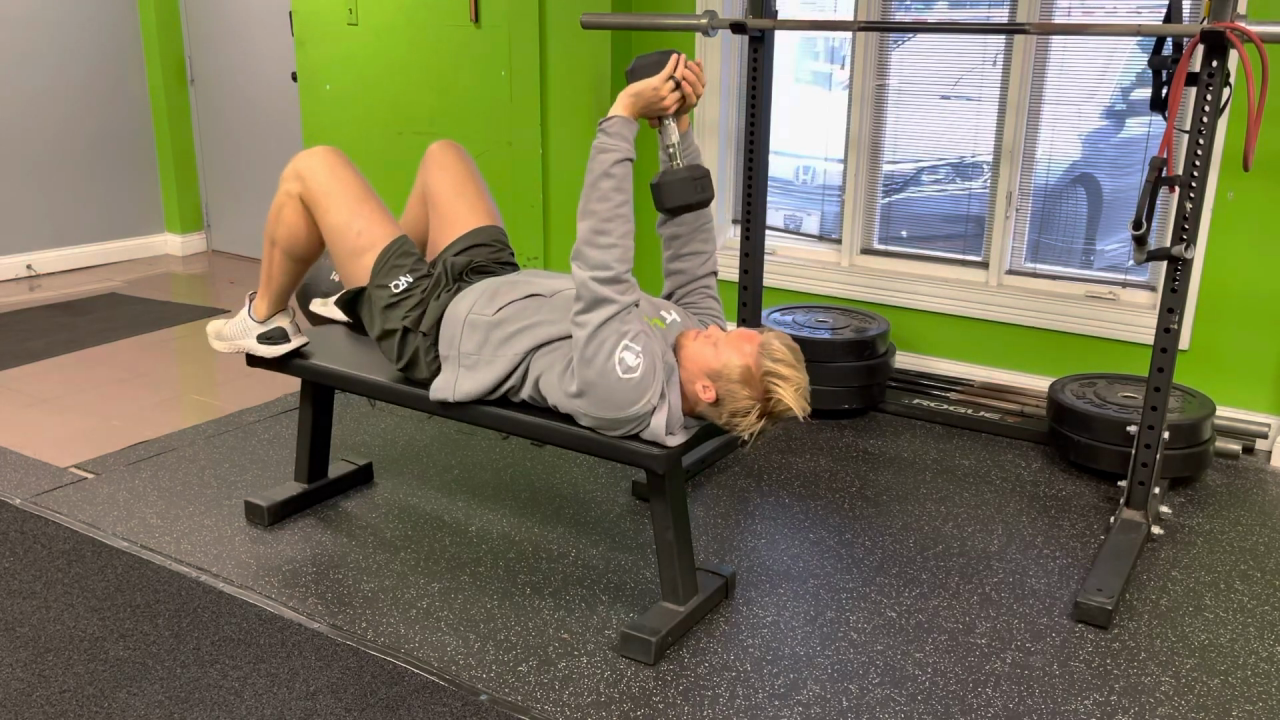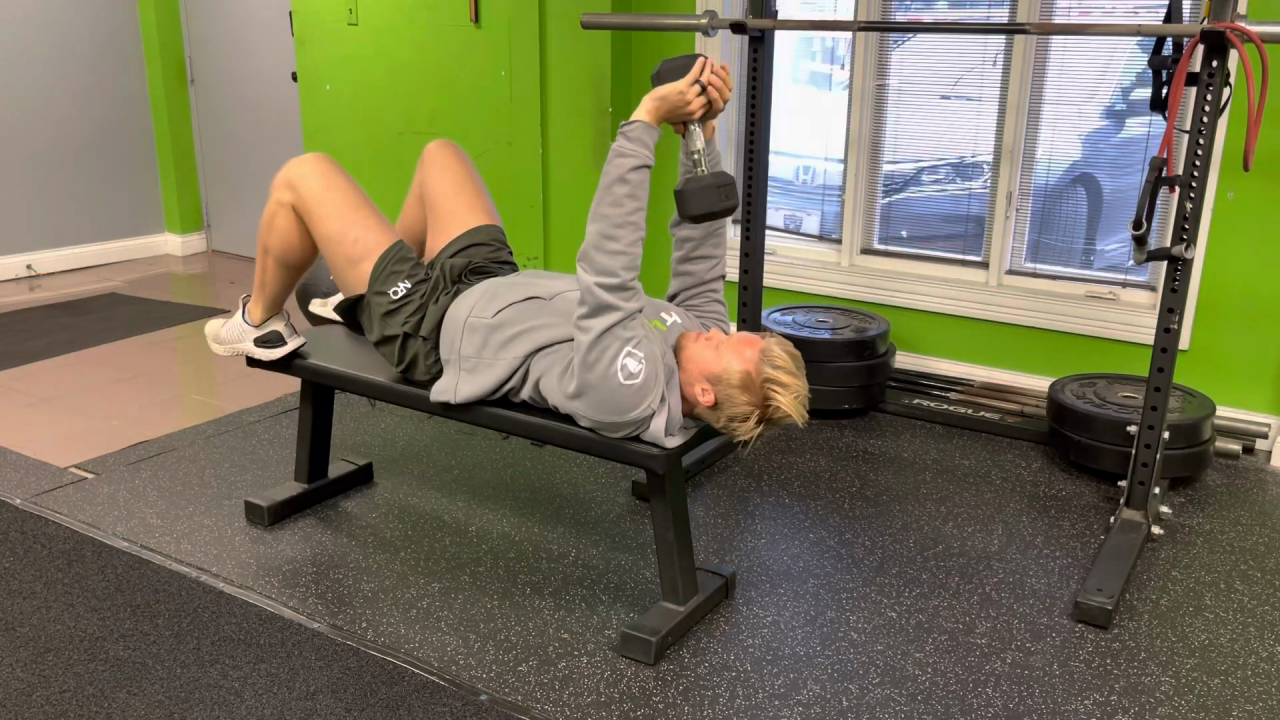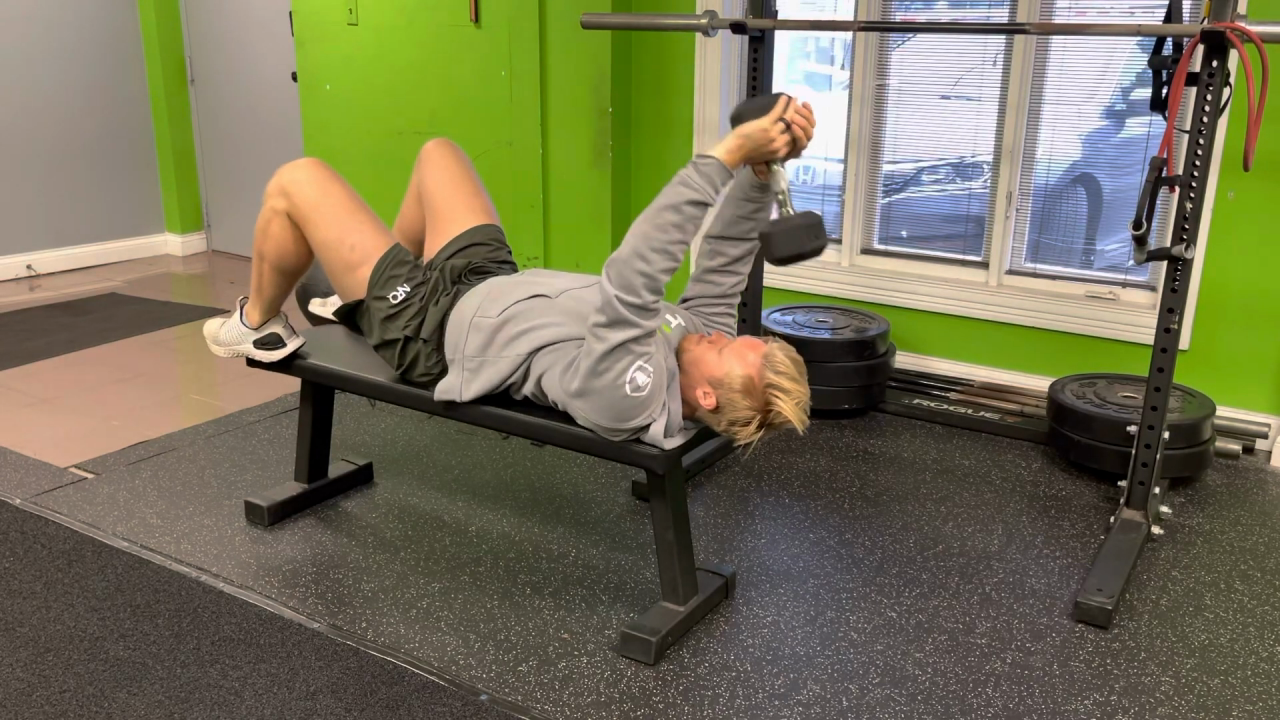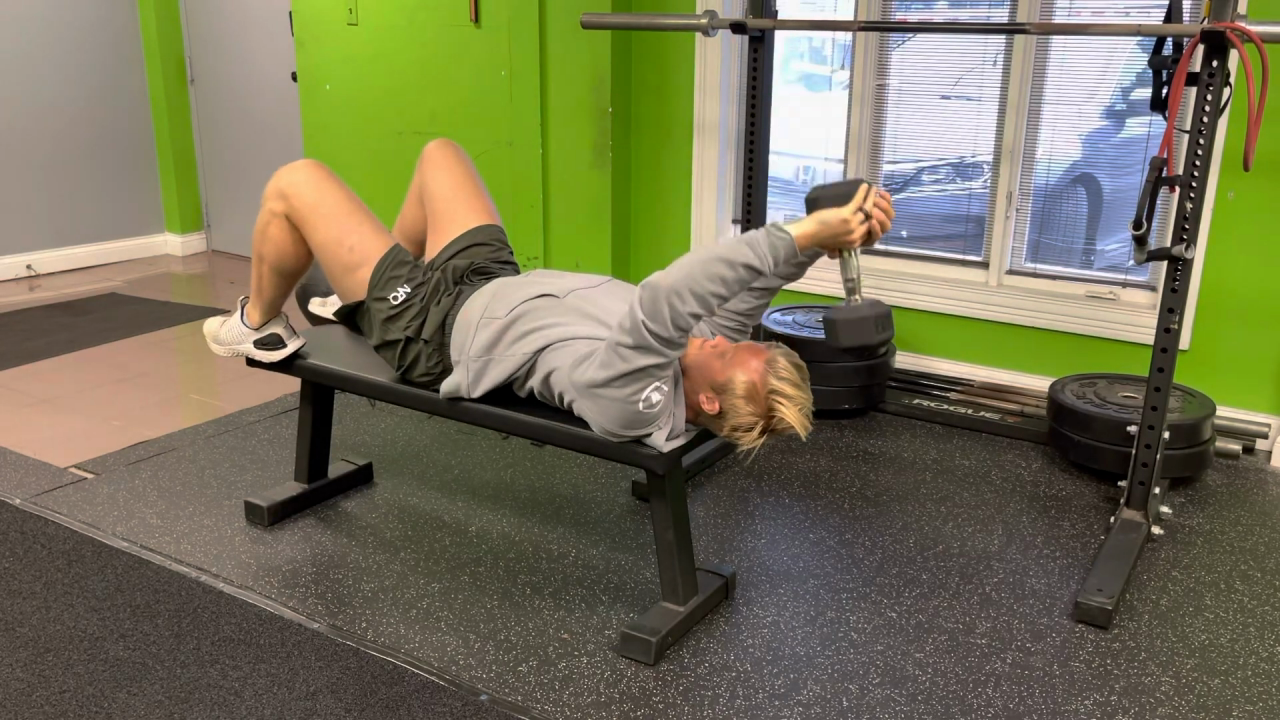
dt=0.5s
person 1, frame 1
left shoulder: (627, 391)
right shoulder: (702, 342)
left elbow: (601, 270)
right elbow: (692, 252)
left wrist: (624, 116)
right wrist: (678, 126)
left hip: (430, 325)
right hip: (490, 286)
left knee: (312, 167)
right knee: (442, 155)
left ankle: (265, 321)
right ankle: (363, 300)
person 1, frame 2
left shoulder: (627, 392)
right shoulder: (703, 337)
left elbow: (606, 274)
right elbow: (701, 252)
left wrist: (648, 117)
right wrist: (702, 128)
left hip: (429, 329)
right hip: (491, 285)
left knee: (302, 176)
right knee: (439, 152)
left ankle: (260, 323)
right ankle: (363, 298)
person 1, frame 3
left shoulder: (632, 396)
right shoulder: (706, 344)
left elbow: (630, 287)
right elbow: (724, 264)
left wrist: (731, 154)
right wrist: (759, 169)
left hip: (429, 329)
right hip: (491, 285)
left knee: (295, 181)
right knee: (437, 150)
left ankle: (258, 326)
right ankle: (361, 296)
person 1, frame 4
left shoulder: (641, 403)
right shoulder: (713, 353)
left elbow: (664, 302)
right elbow: (749, 279)
left wrist: (816, 230)
right wrist: (830, 232)
left hip: (432, 329)
right hip: (493, 287)
left knee: (292, 183)
right knee: (440, 151)
left ankle: (259, 327)
right ankle: (364, 299)
